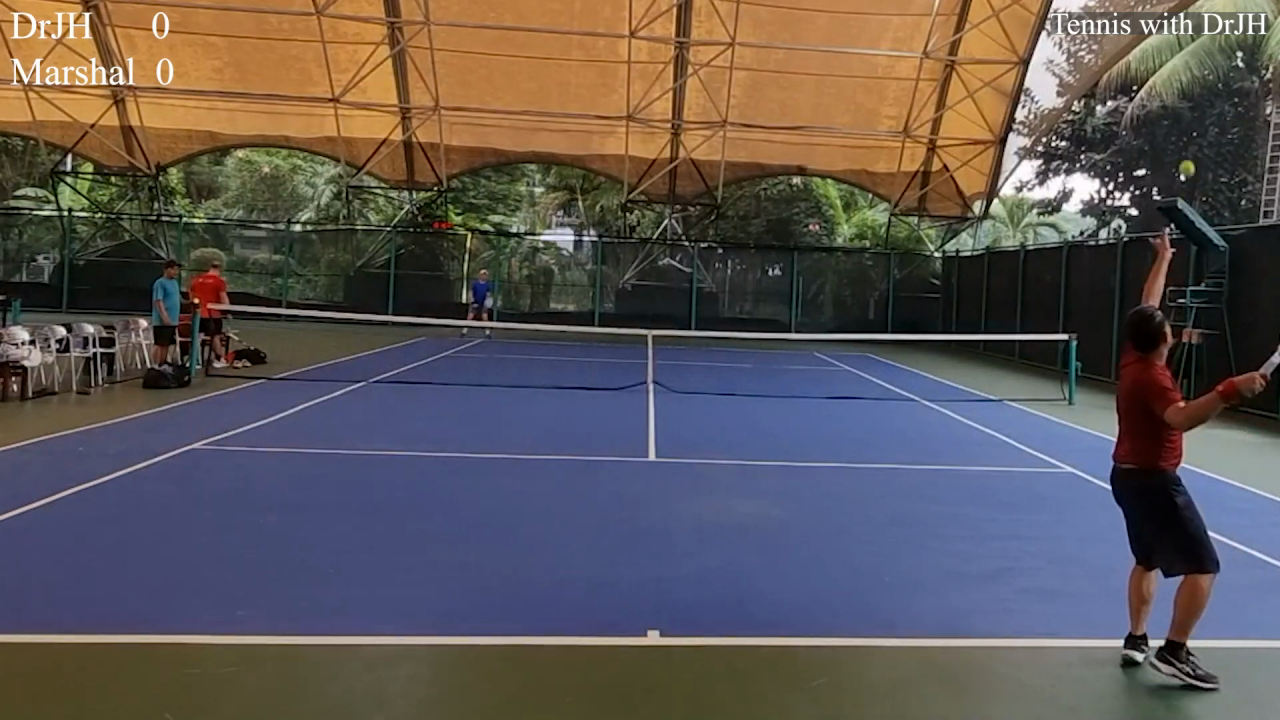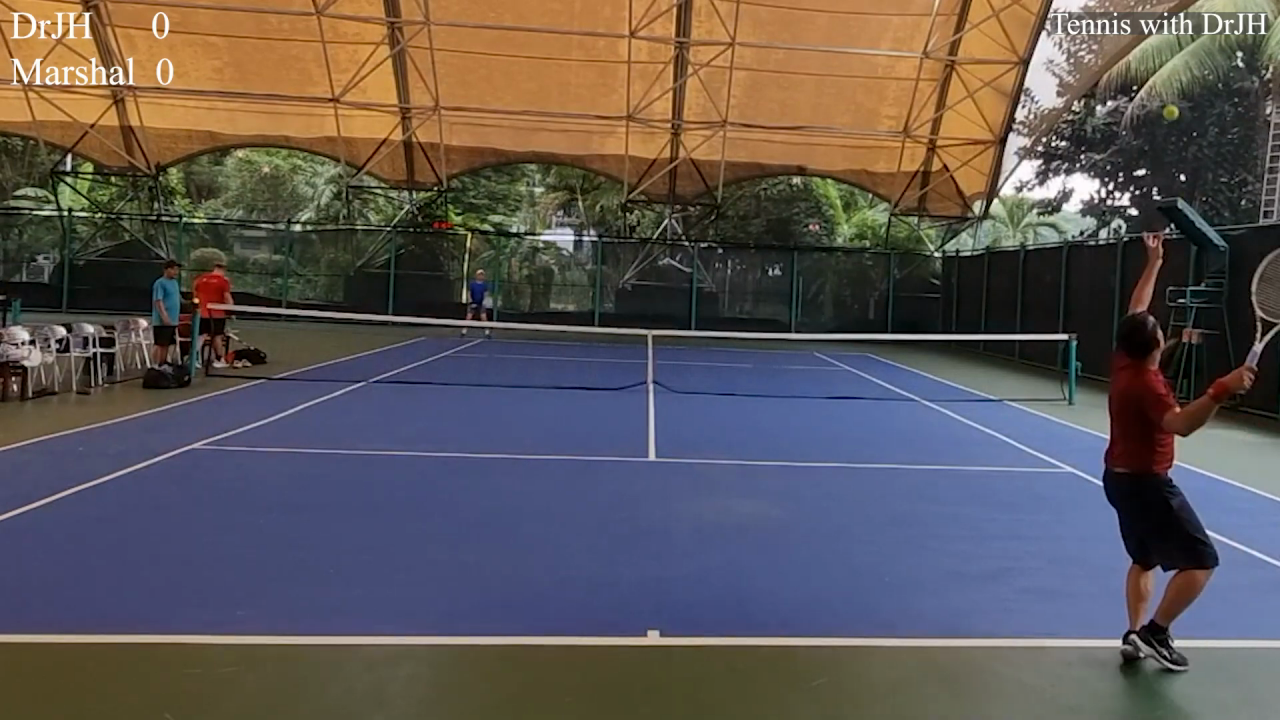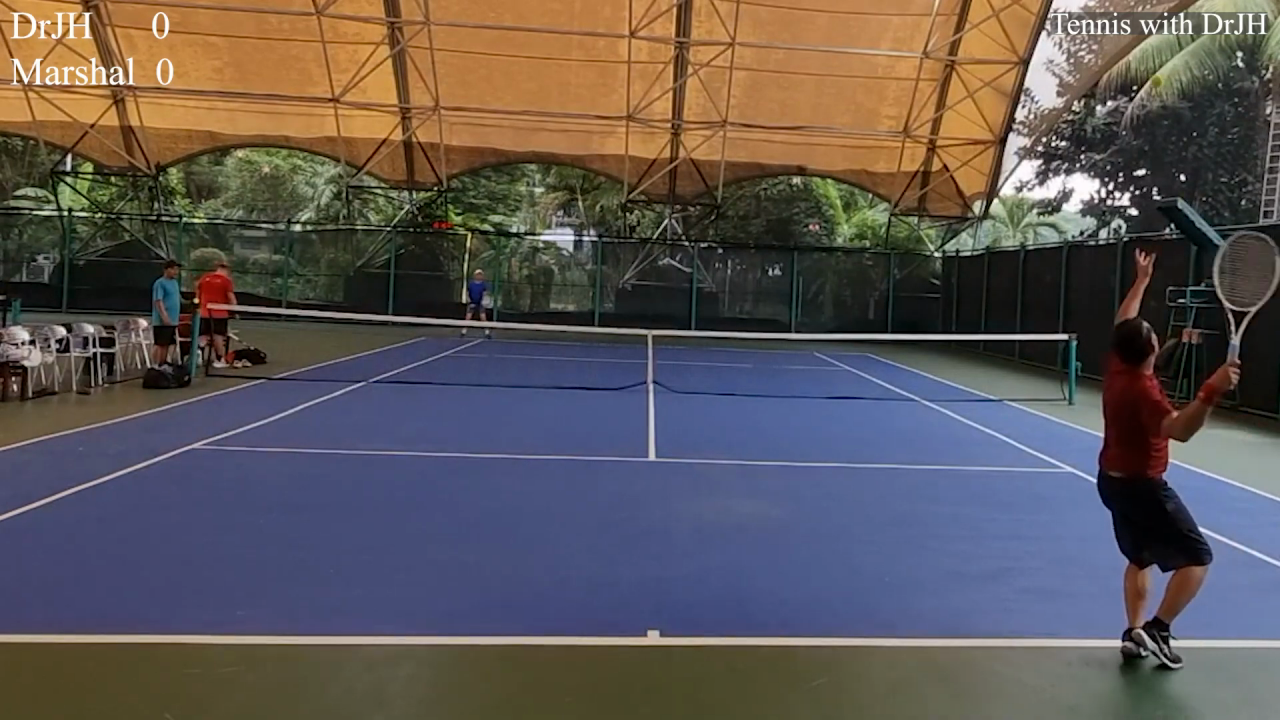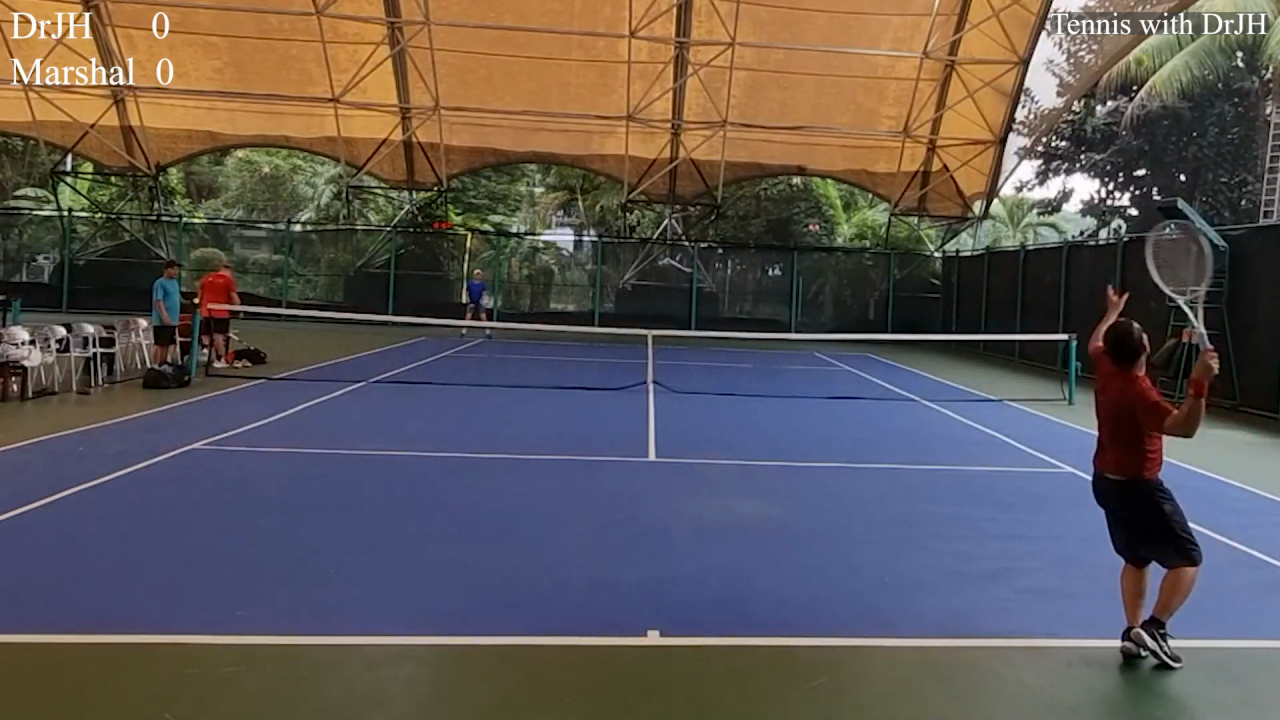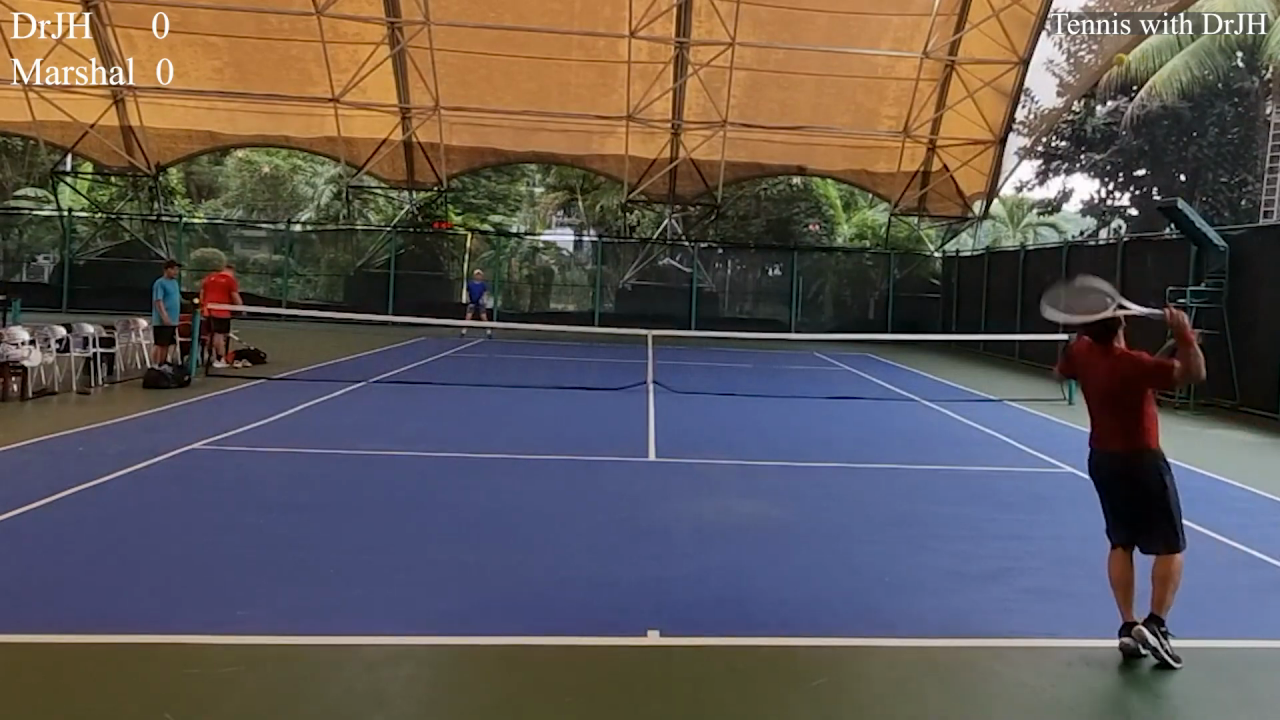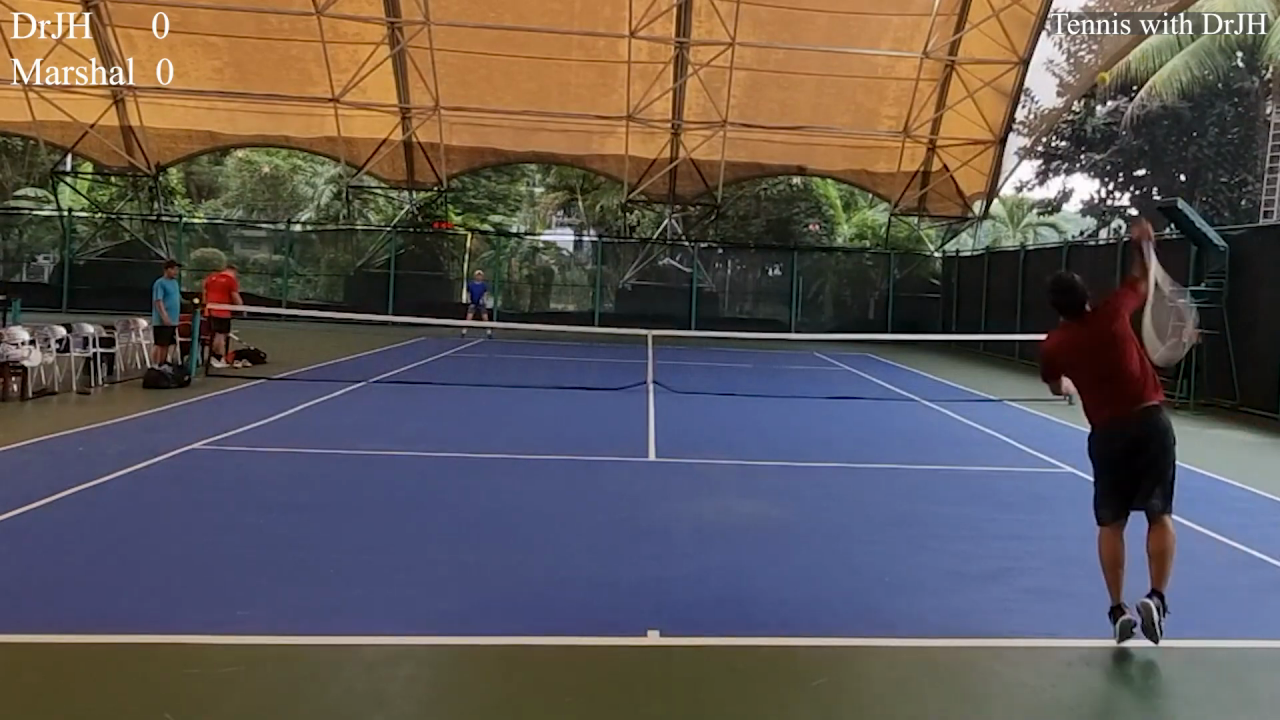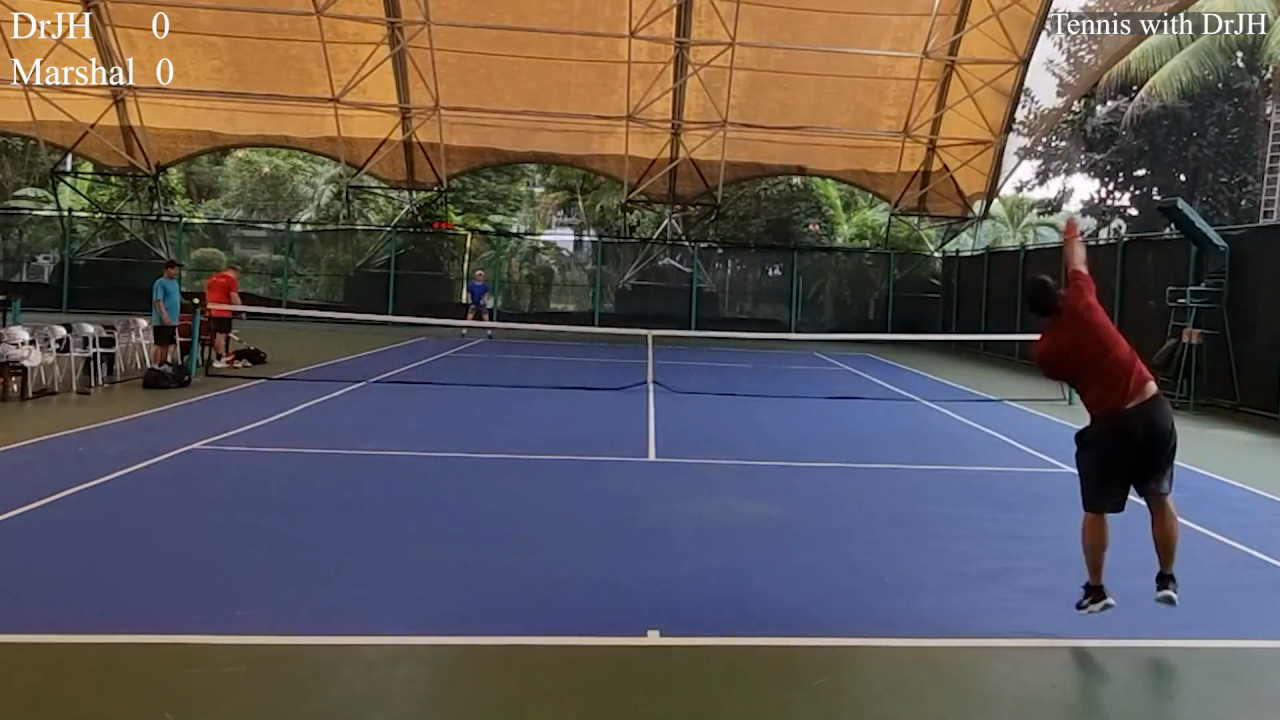
dt=0.1s
person 1, frame 1
left shoulder: (1131, 359)
right shoulder: (1152, 378)
left elbow: (1148, 305)
right elbow: (1182, 418)
left wrist: (1162, 259)
right wrist: (1230, 389)
left hip: (1127, 477)
right hip: (1154, 482)
left knee: (1146, 561)
right knee: (1201, 567)
left ankle: (1135, 640)
right ankle: (1174, 652)
person 1, frame 2
left shoulder: (1123, 363)
right shoulder: (1146, 384)
left elbow: (1135, 312)
right elbow: (1181, 424)
left wrist: (1153, 263)
right wrist: (1221, 391)
left hip: (1119, 479)
right hip: (1147, 484)
left knee: (1144, 560)
right knee: (1200, 561)
left ankle: (1136, 634)
right ankle: (1154, 630)
person 1, frame 3
left shoulder: (1116, 366)
right shoulder: (1141, 389)
left elbow: (1124, 321)
right elbow: (1179, 430)
left wrist: (1142, 279)
right wrist: (1211, 391)
left hip: (1112, 481)
right hip: (1141, 487)
left knee: (1139, 560)
right knee: (1195, 558)
left ankle: (1134, 633)
right ankle: (1156, 628)
person 1, frame 4
left shoulder: (1104, 366)
right shoulder: (1137, 393)
left elbow: (1093, 346)
right elbow: (1183, 428)
left wrist: (1113, 312)
right wrist: (1198, 387)
left hip: (1106, 484)
right hip: (1137, 488)
left knee: (1136, 560)
right knee: (1185, 561)
left ankle: (1133, 631)
right ankle: (1153, 628)
person 1, frame 5
left shoulder: (1081, 351)
right shoulder: (1131, 364)
left elbow: (1061, 369)
right elbow: (1194, 371)
right wrist: (1183, 334)
left hip: (1103, 460)
right hip: (1135, 472)
left knee: (1121, 544)
right knee: (1170, 548)
left ankle: (1129, 626)
right ankle: (1155, 625)
person 1, frame 6
left shoulder: (1052, 347)
right shoulder: (1108, 316)
left elbow: (1054, 384)
right elbow: (1142, 284)
right wrist: (1143, 246)
left hip: (1109, 434)
right hip: (1151, 424)
left knee: (1110, 524)
right knee: (1159, 517)
left ankle: (1118, 610)
right ankle: (1155, 598)
person 1, frame 7
left shoulder: (1044, 351)
right shoulder: (1081, 306)
right elbow: (1076, 266)
right wrist: (1071, 236)
left hip: (1109, 426)
right hip: (1152, 413)
left knee: (1096, 511)
right knee: (1160, 499)
left ankle: (1095, 590)
right ankle: (1167, 579)
